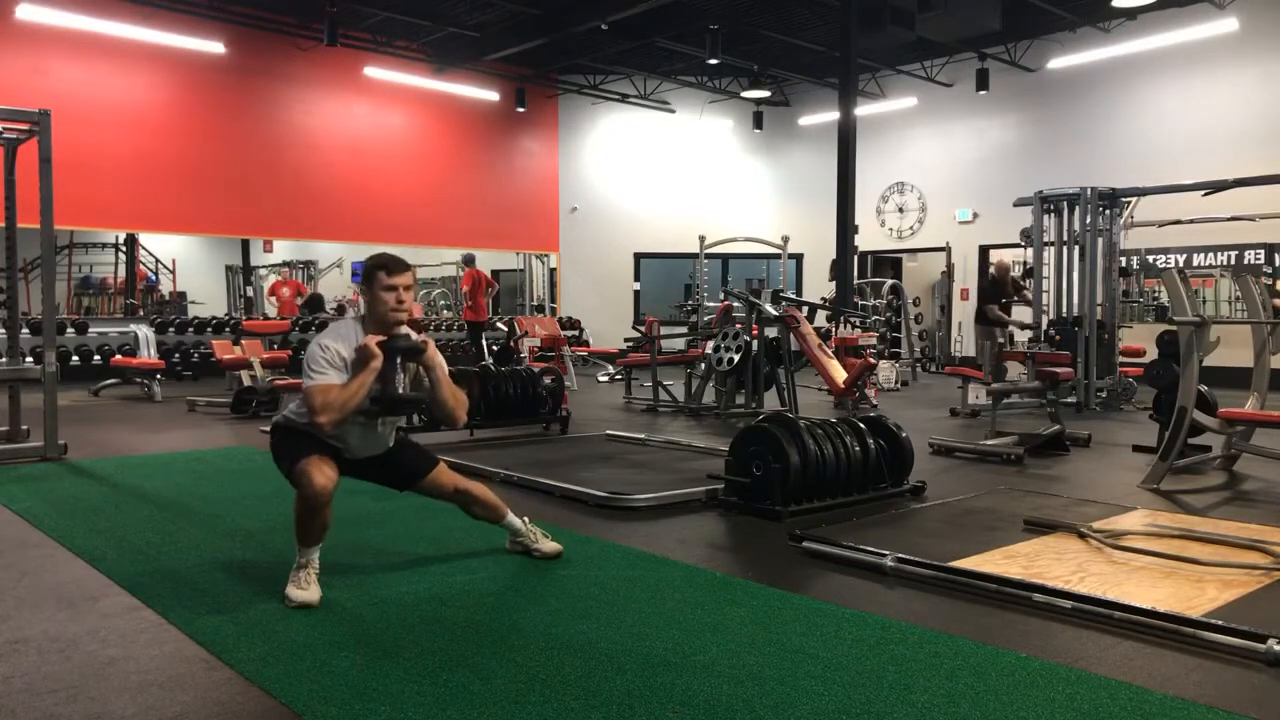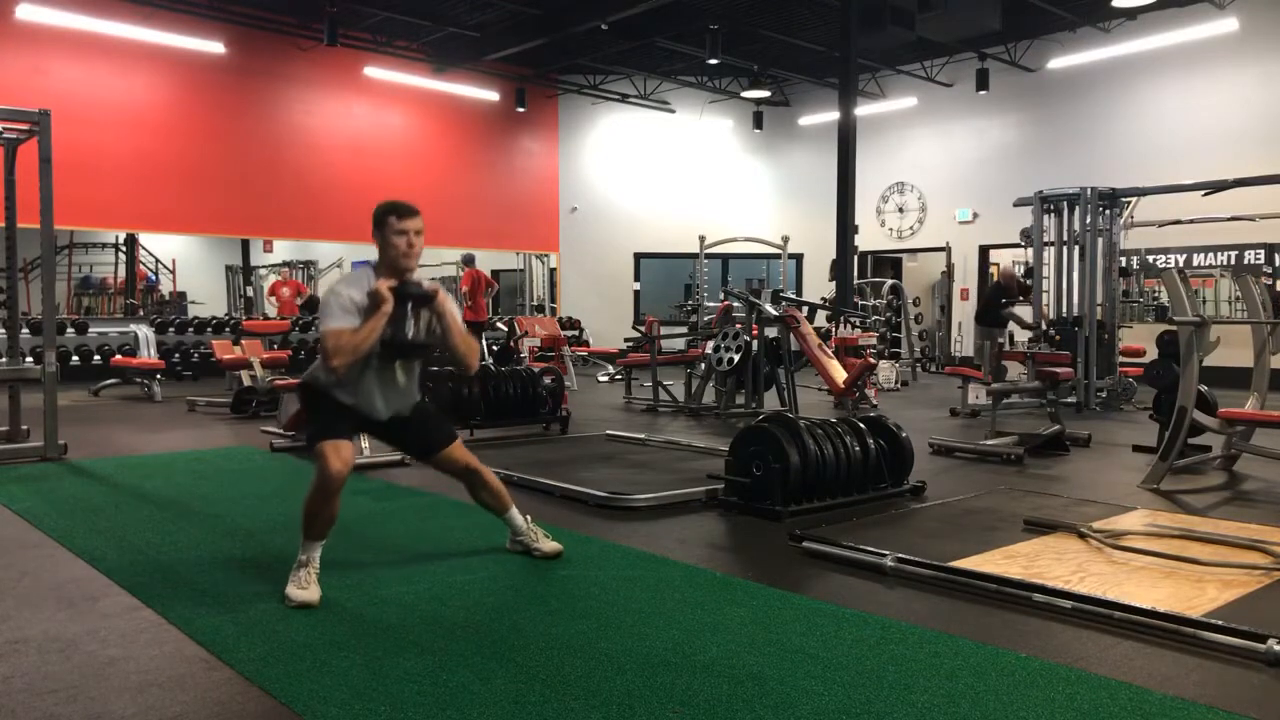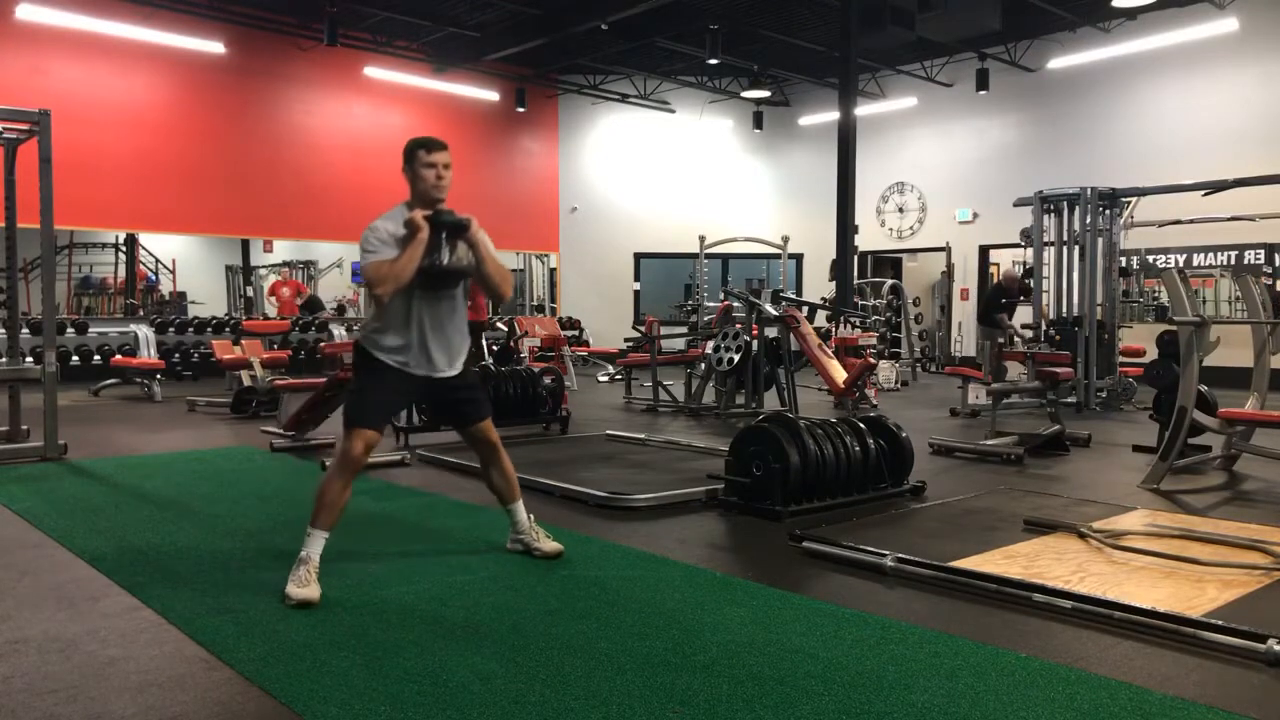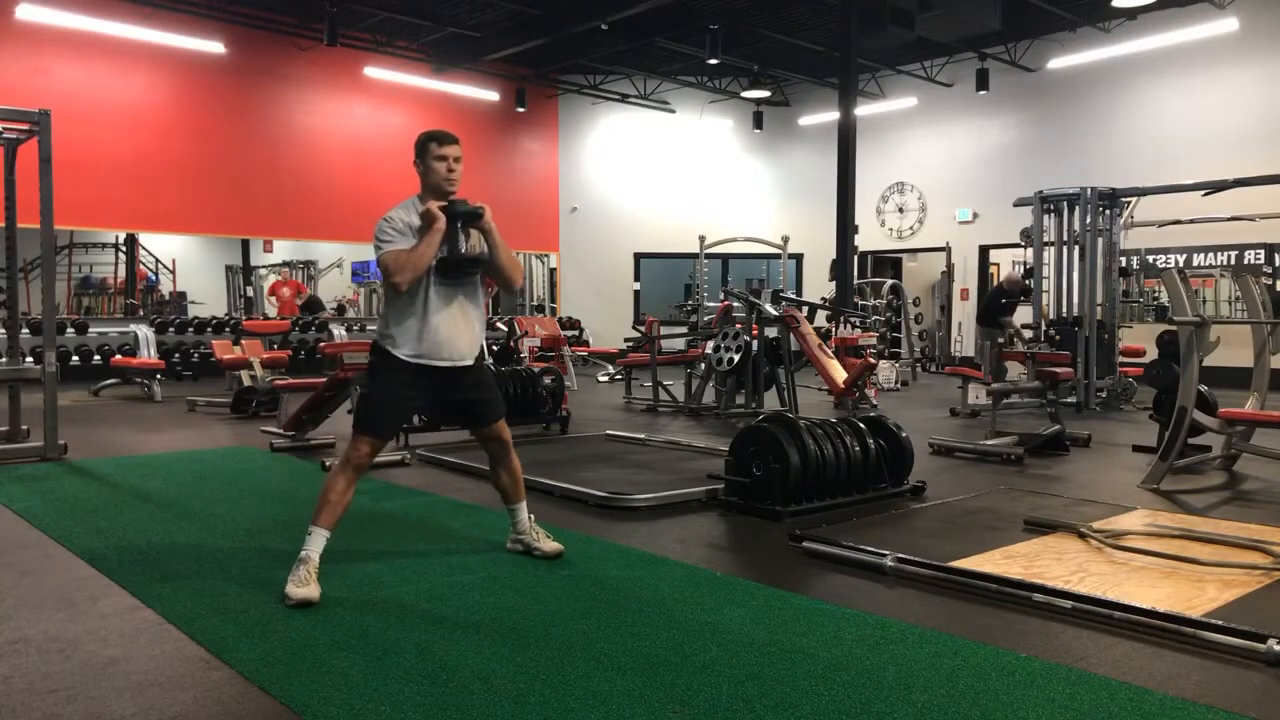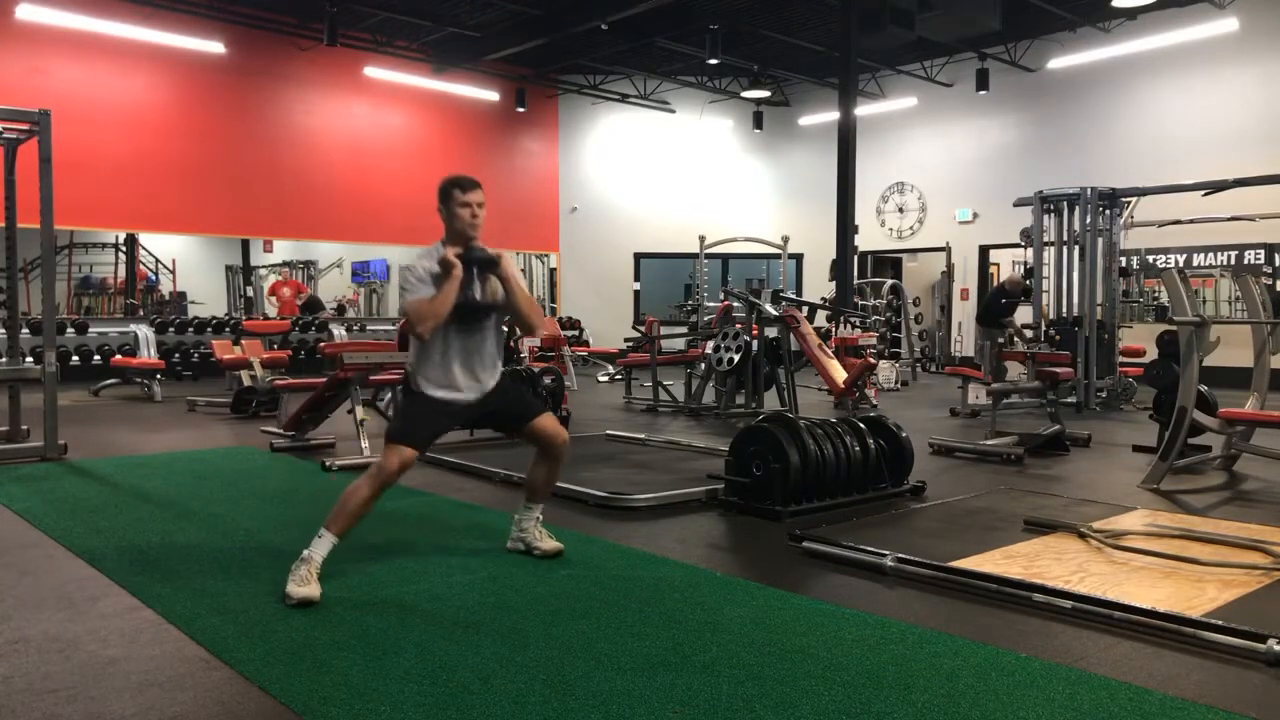
dt=0.4s
person 1, frame 1
left shoulder: (418, 347)
right shoulder: (332, 344)
left elbow: (456, 418)
right elbow: (324, 418)
left wrist: (433, 367)
right wrist: (371, 366)
left hip: (376, 442)
right hip: (306, 435)
left knee: (457, 486)
right knee: (319, 483)
left ankle: (521, 531)
right ankle: (306, 564)
person 1, frame 2
left shoulder: (432, 294)
right shoulder: (347, 292)
left elbow: (470, 363)
right elbow: (337, 362)
left wrist: (443, 312)
right wrist: (382, 311)
left hip: (400, 400)
right hip: (337, 397)
left knee: (466, 465)
right knee: (334, 469)
left ankle: (522, 531)
right ankle: (307, 563)
person 1, frame 3
left shoulder: (466, 227)
right shoulder: (384, 229)
left elbow: (503, 292)
right elbow: (383, 289)
left wrist: (475, 242)
right wrist: (419, 239)
left hip: (449, 362)
right hip: (388, 360)
left knee: (489, 443)
right knee: (353, 454)
left ankle: (522, 530)
right ankle: (308, 559)
person 1, frame 4
left shoulder: (475, 222)
right shoulder: (398, 221)
left elbow: (513, 283)
right elbow: (400, 278)
left wrist: (490, 230)
right wrist: (435, 229)
left hip: (463, 360)
right hip: (404, 361)
left knee: (500, 441)
right knee: (358, 456)
left ankle: (522, 530)
right ankle: (308, 559)
person 1, frame 5
left shoulder: (500, 264)
right shoulder: (422, 267)
left elbow: (534, 326)
right elbow: (421, 328)
left wrist: (506, 277)
right wrist: (453, 277)
left hip: (489, 384)
right hip: (433, 390)
left knee: (555, 439)
right knee: (388, 468)
left ankle: (526, 528)
right ankle: (310, 560)
